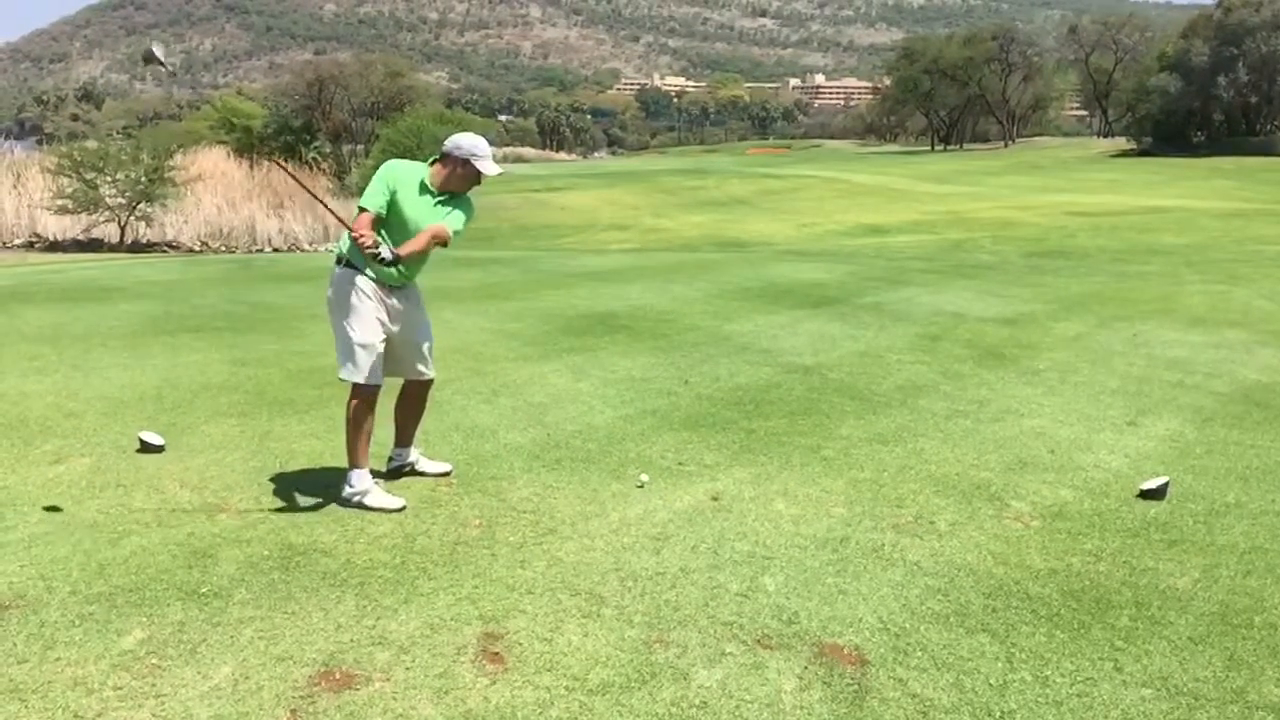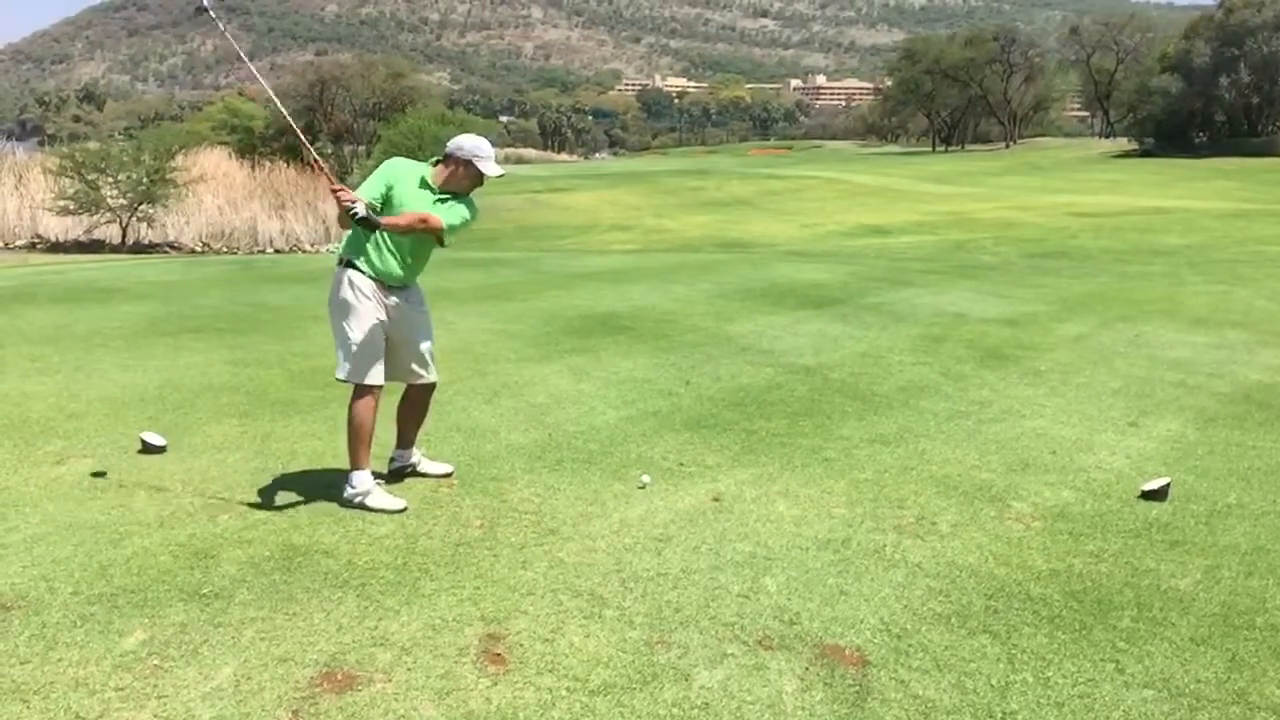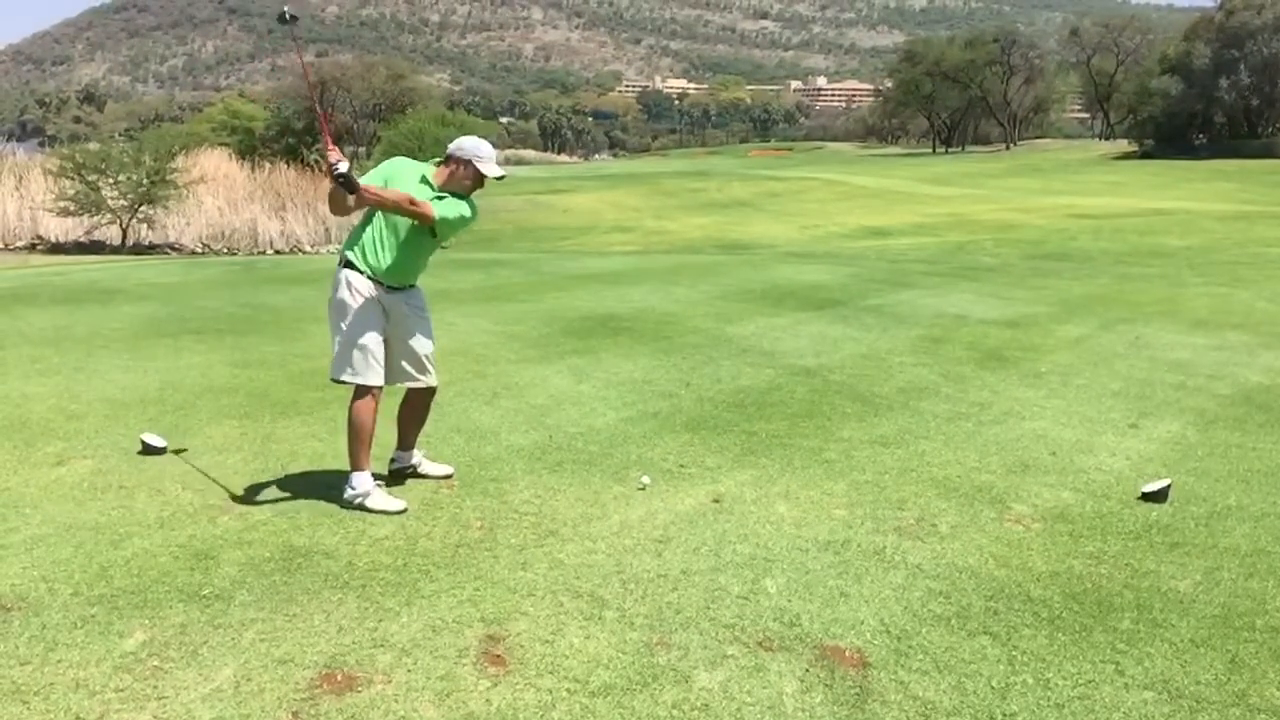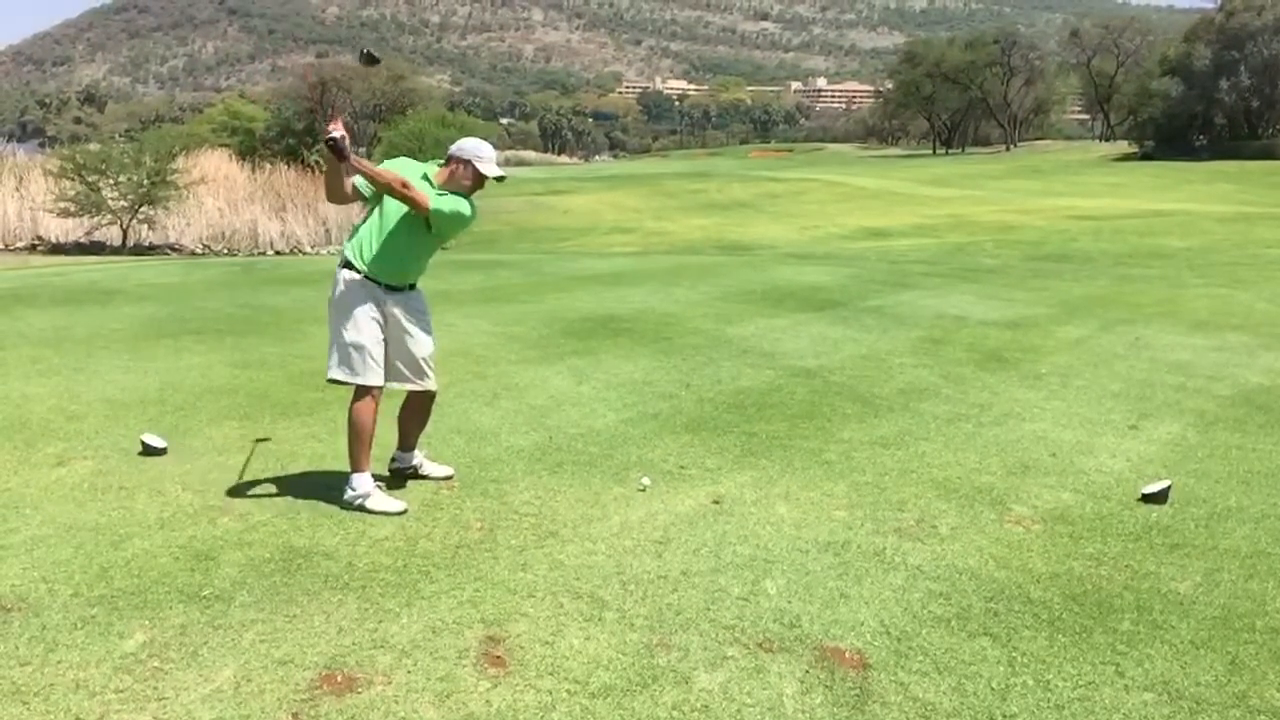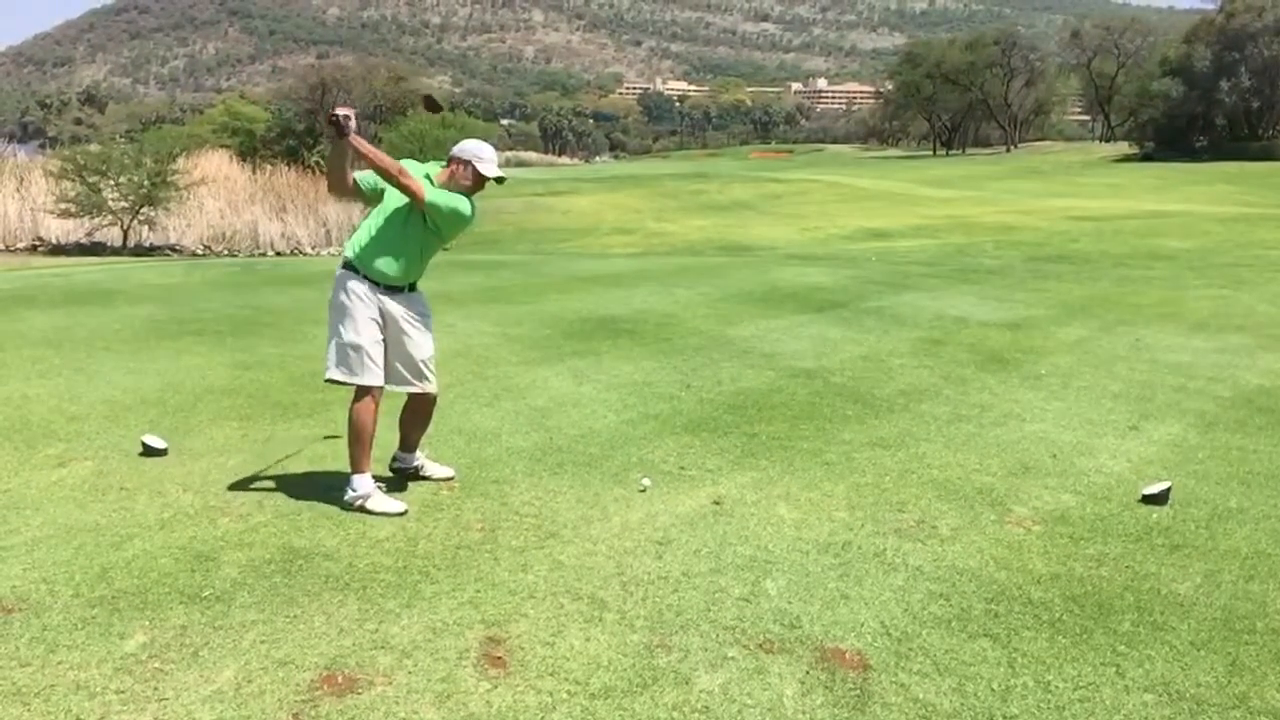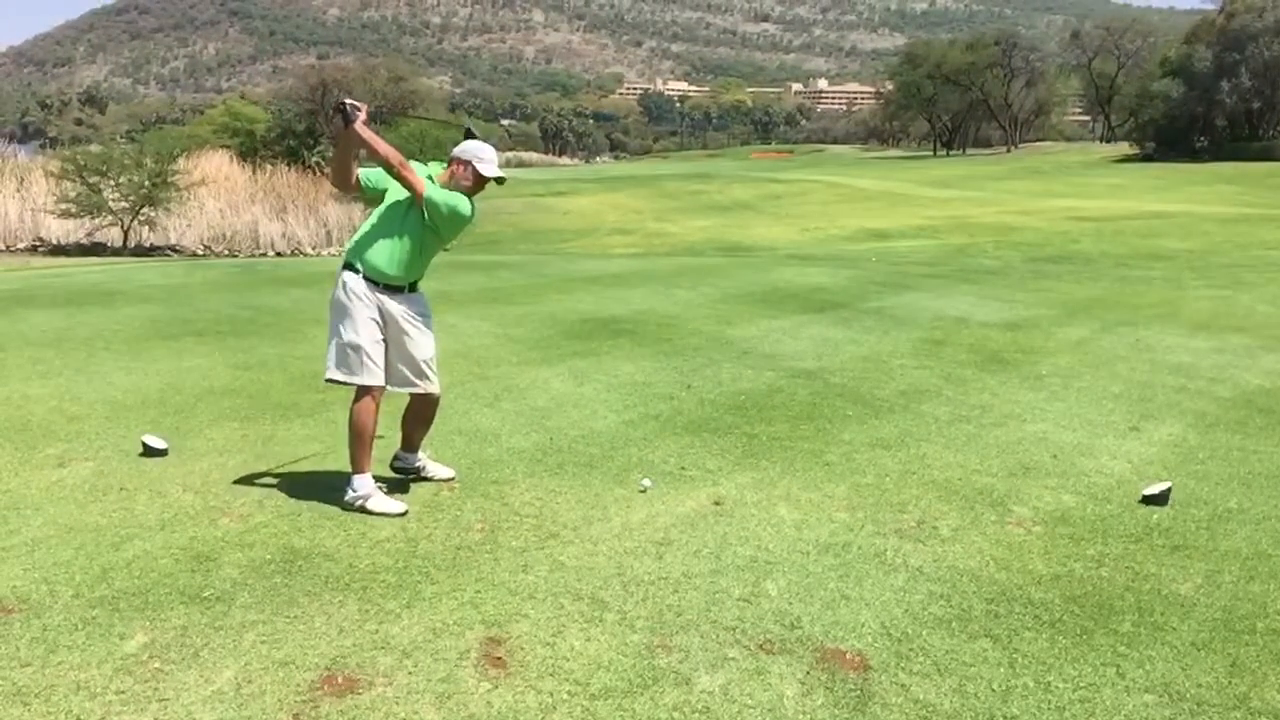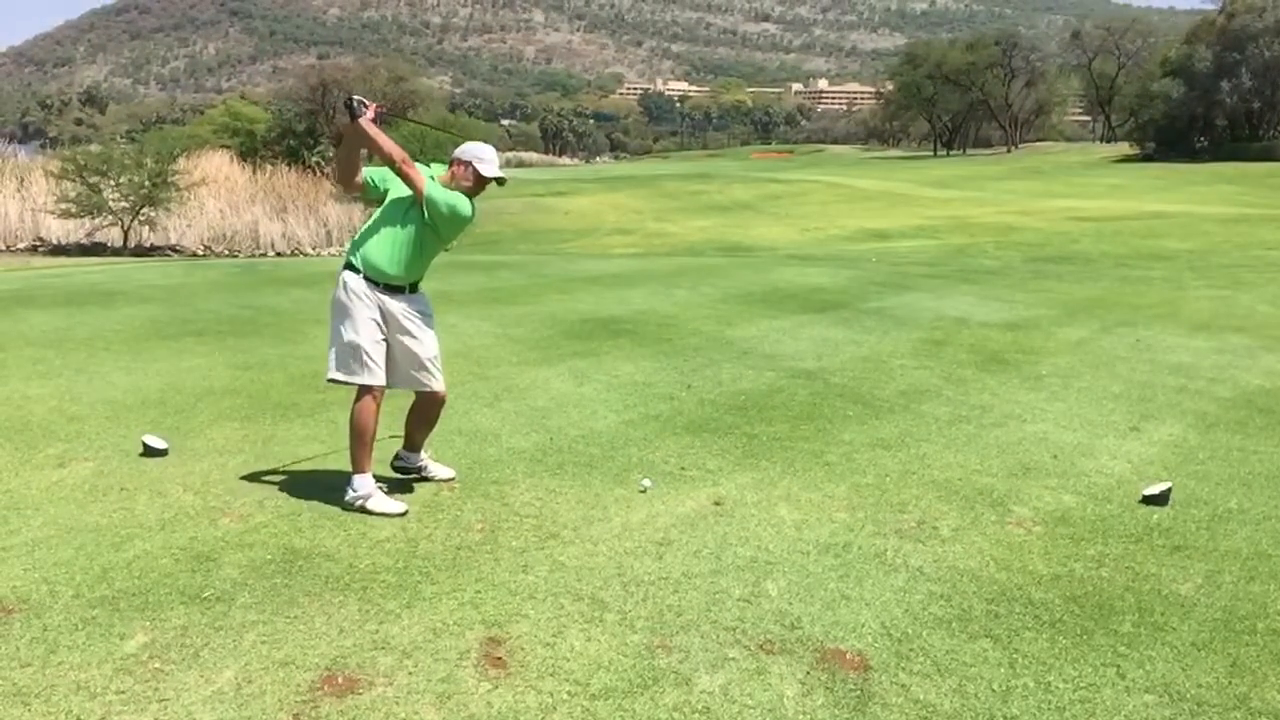
dt=0.4s
person 1, frame 1
left shoulder: (461, 206)
right shoulder: (396, 172)
left elbow: (433, 235)
right elbow: (361, 223)
left wrist: (394, 253)
right wrist: (365, 236)
left hip: (402, 289)
right hip: (360, 281)
left knee: (421, 375)
right knee: (367, 382)
left ankle: (403, 456)
right ankle: (357, 481)
person 1, frame 2
left shoulder: (462, 208)
right shoulder: (398, 169)
left elbow: (422, 222)
right elbow: (346, 219)
left wrist: (374, 220)
right wrist: (348, 206)
left hip: (404, 292)
right hip: (360, 282)
left knee: (423, 379)
right knee: (368, 383)
left ankle: (404, 457)
right ankle: (359, 482)
person 1, frame 3
left shoulder: (462, 209)
right shoulder: (399, 167)
left elbow: (412, 206)
right elbow: (340, 207)
left wrist: (356, 185)
right wrist: (338, 179)
left hip: (404, 294)
right hip: (359, 283)
left knee: (425, 383)
right knee: (369, 385)
left ankle: (405, 458)
right ankle: (359, 484)
person 1, frame 4
left shoulder: (462, 210)
right shoulder: (403, 165)
left elbow: (404, 192)
right elbow: (337, 194)
left wrist: (350, 157)
right wrist: (335, 157)
left hip: (404, 296)
right hip: (358, 285)
left knee: (425, 387)
right knee: (369, 386)
left ankle: (406, 458)
right ankle: (359, 485)
person 1, frame 5
left shoulder: (461, 209)
right shoulder: (413, 167)
left elbow: (400, 180)
right elbow: (340, 186)
left wrist: (352, 137)
right wrist: (340, 141)
left hip: (404, 297)
right hip: (359, 286)
left knee: (426, 391)
right knee: (369, 387)
left ankle: (407, 458)
right ankle: (360, 486)
person 1, frame 6
left shoulder: (461, 209)
right shoulder: (416, 171)
left elbow: (400, 170)
right elbow: (344, 182)
left wrist: (359, 127)
right wrist: (346, 134)
left hip: (404, 298)
right hip: (360, 287)
left knee: (428, 391)
right knee: (370, 387)
left ankle: (409, 458)
right ankle: (360, 486)
person 1, frame 7
left shoulder: (460, 209)
right shoulder: (416, 173)
left elbow: (401, 164)
right elbow: (348, 181)
left wrist: (365, 124)
right wrist: (352, 134)
left hip: (405, 298)
right hip: (361, 288)
left knee: (433, 391)
right knee: (371, 387)
left ankle: (410, 457)
right ankle: (360, 486)
